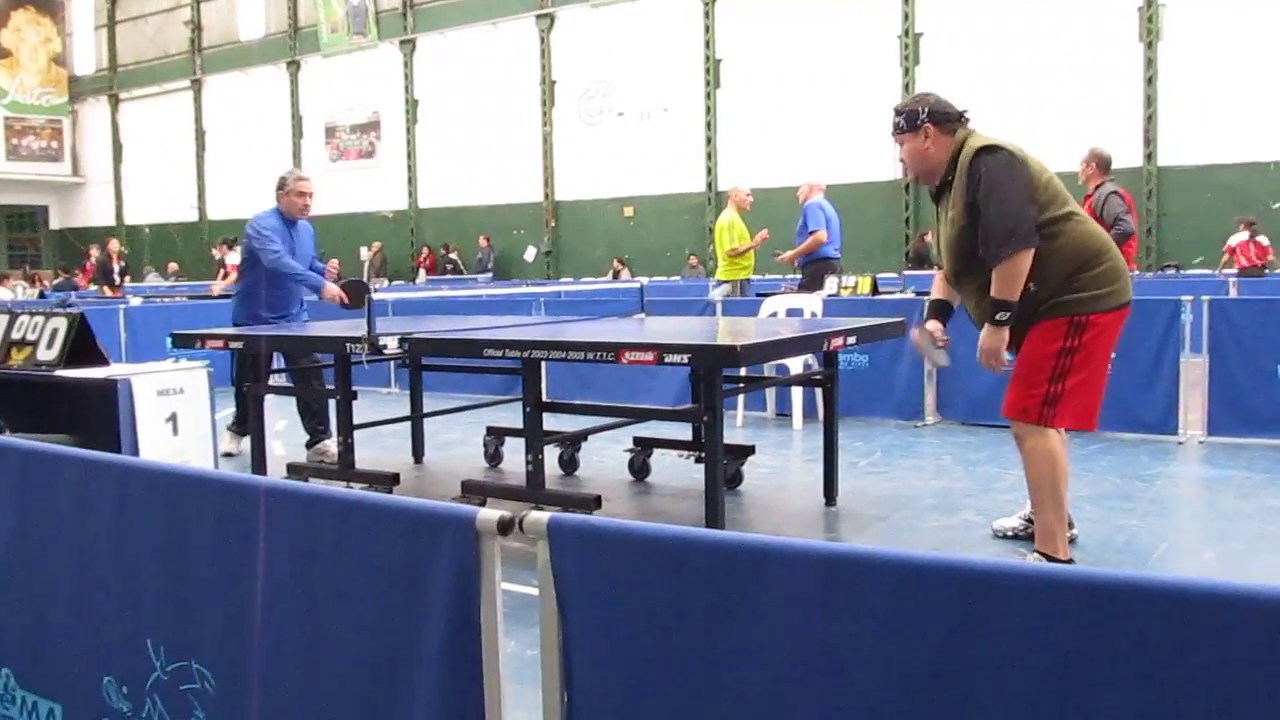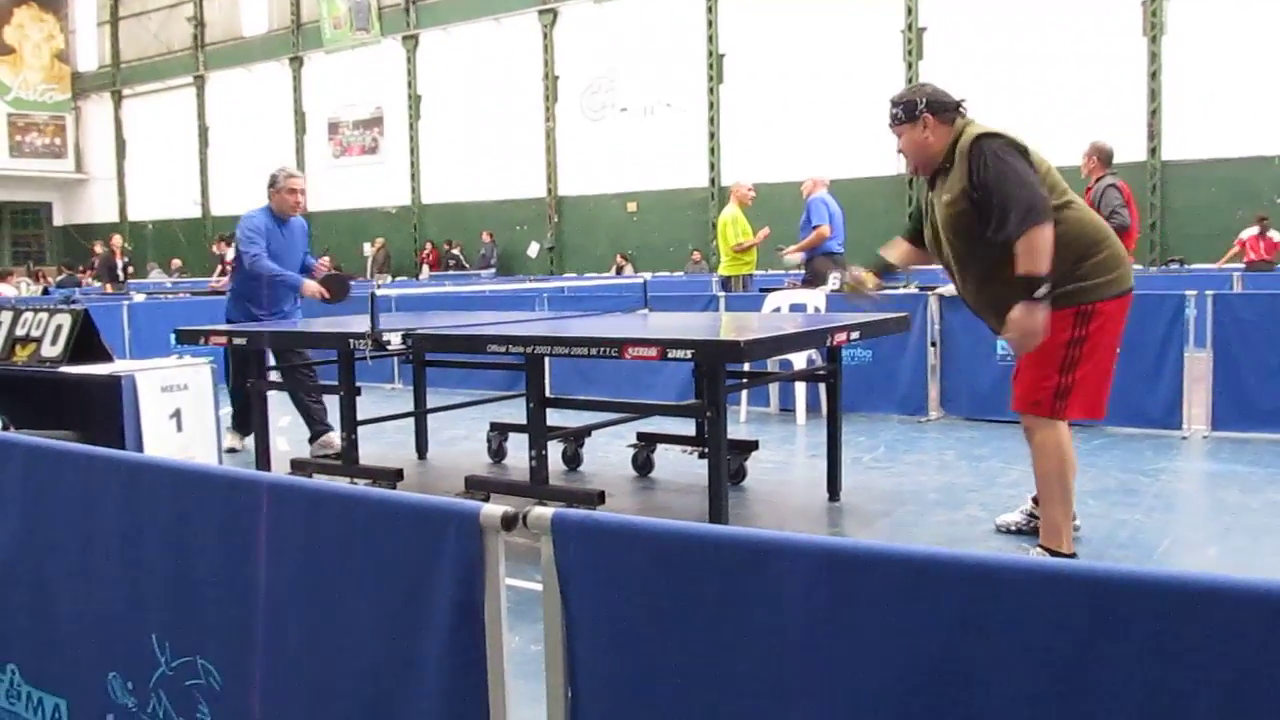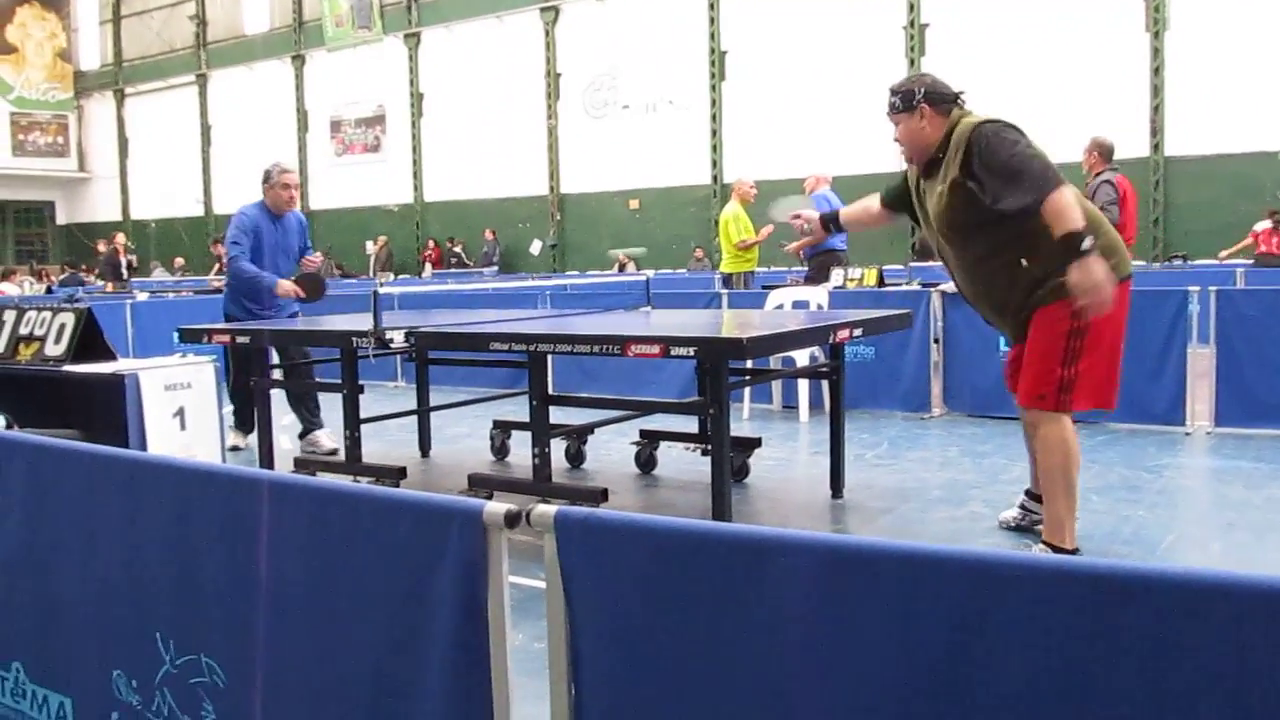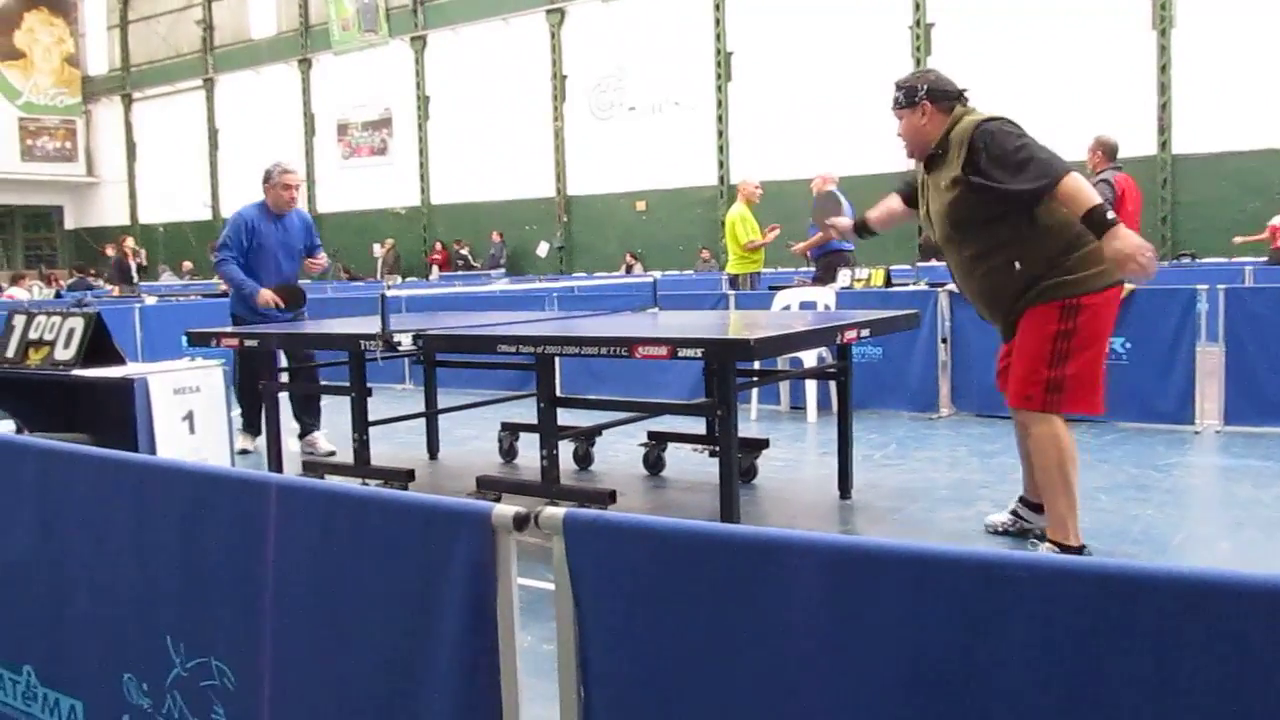
dt=0.1s
person 1, frame 1
left shoulder: (986, 161)
right shoulder: (954, 179)
left elbow: (1014, 244)
right elbow: (961, 260)
left wrist: (997, 321)
right wrist: (936, 313)
left hip: (1078, 299)
right hip: (1058, 301)
left knee: (1031, 420)
right knee: (1043, 414)
left ankle: (1053, 557)
right ankle: (1049, 516)
person 1, frame 2
left shoulder: (985, 153)
right shoulder: (942, 178)
left elbow: (1033, 222)
right elbow: (920, 242)
left wrist: (1031, 298)
right wrist: (877, 270)
left hip: (1075, 293)
right hip: (1056, 296)
left knee: (1041, 411)
right knee: (1036, 403)
left ankle: (1058, 551)
right ankle: (1047, 506)
person 1, frame 3
left shoulder: (982, 138)
right shoulder: (928, 170)
left elbow: (1048, 188)
right elbow: (887, 204)
left wrist: (1083, 252)
right wrist: (828, 222)
left hip: (1071, 282)
right hip: (1040, 287)
left knee: (1044, 406)
right knee: (1030, 396)
left ankle: (1060, 547)
right ankle: (1041, 500)
person 1, frame 4
left shoulder: (983, 135)
right shoulder: (939, 159)
left elbow: (1053, 175)
right elbow: (910, 199)
left wrist: (1108, 226)
right wrist: (860, 225)
left hip: (1067, 281)
right hip: (1034, 288)
left knee: (1035, 408)
right knee: (1023, 399)
left ankle: (1067, 543)
right ankle: (1037, 507)
person 2, frame 1
left shoulder: (306, 229)
right shoulder: (262, 225)
right elbow: (278, 261)
left wrist: (324, 271)
right wrist: (320, 285)
left hip: (293, 318)
right hip: (253, 319)
left knee: (311, 379)
right knee: (249, 385)
left ankle: (319, 442)
right ankle: (237, 431)
person 2, frame 2
left shoulder: (300, 226)
right shoulder: (253, 223)
right elbow: (256, 263)
left wrist: (316, 268)
right wrist: (299, 283)
left hip: (286, 314)
right hip: (246, 316)
left knee: (302, 375)
right knee: (244, 380)
left ankle: (322, 435)
right ankle: (239, 430)
person 2, frame 3
left shoulder: (298, 220)
right shoulder: (246, 218)
left elbow: (303, 252)
right elbow: (236, 262)
left wrist: (311, 261)
right wrist: (273, 283)
left hip: (284, 310)
right hip: (243, 311)
left knee: (300, 370)
right knee: (244, 377)
left ankle: (312, 432)
right ankle: (241, 428)
person 2, frame 4
left shoulder: (303, 219)
right shoulder: (245, 219)
left elbow: (315, 250)
right elbow: (223, 261)
left wrist: (319, 260)
right wrist: (254, 290)
left hip: (290, 311)
right hip: (250, 314)
left knee: (305, 372)
right knee: (251, 377)
left ankle: (310, 433)
right ankle: (249, 430)
